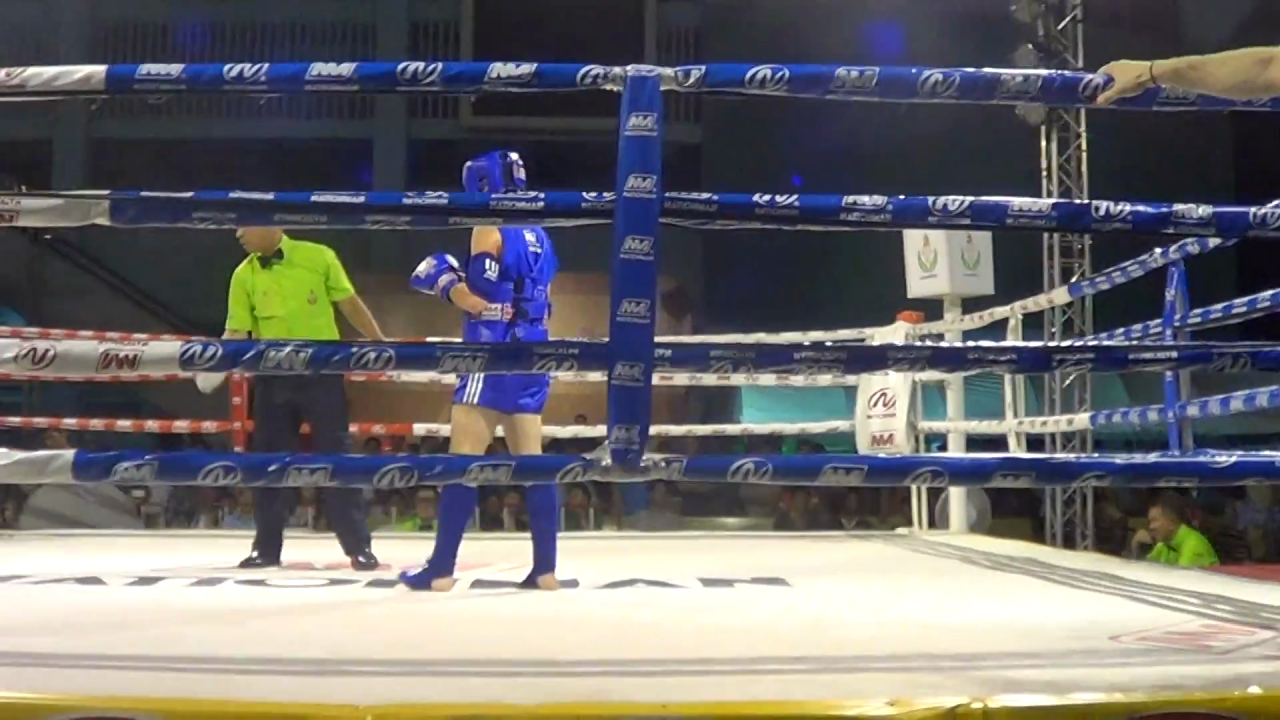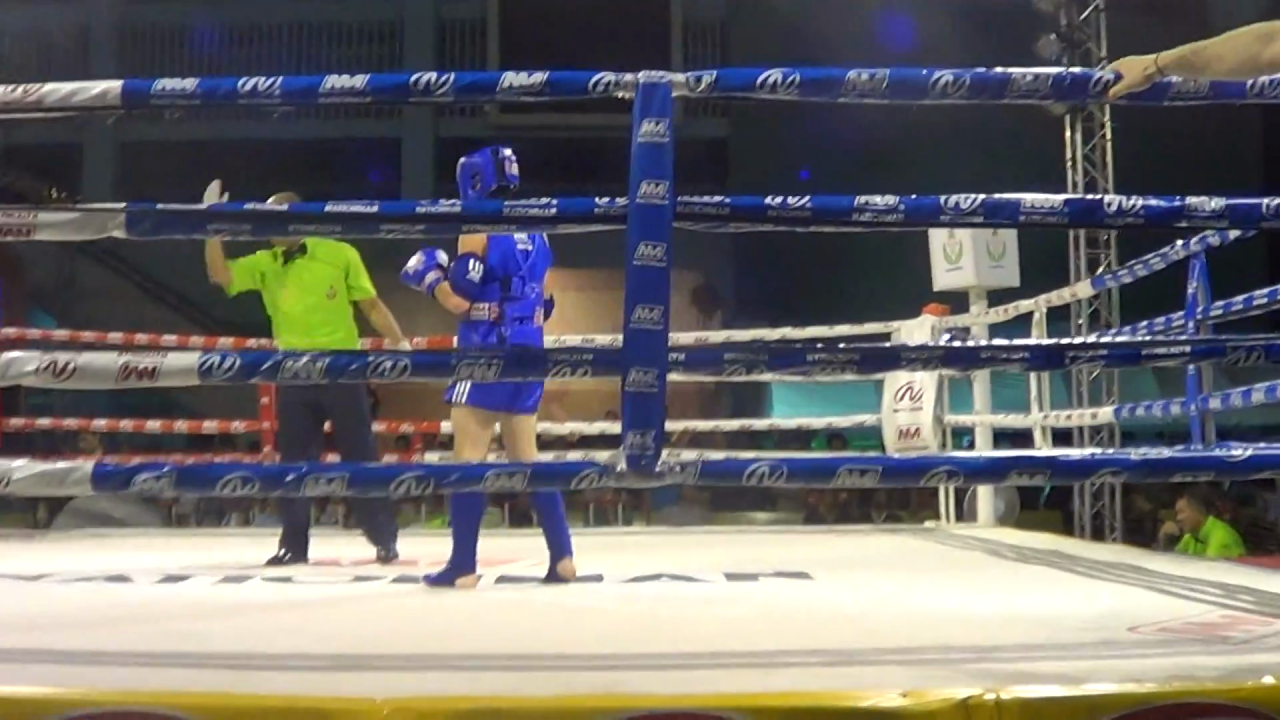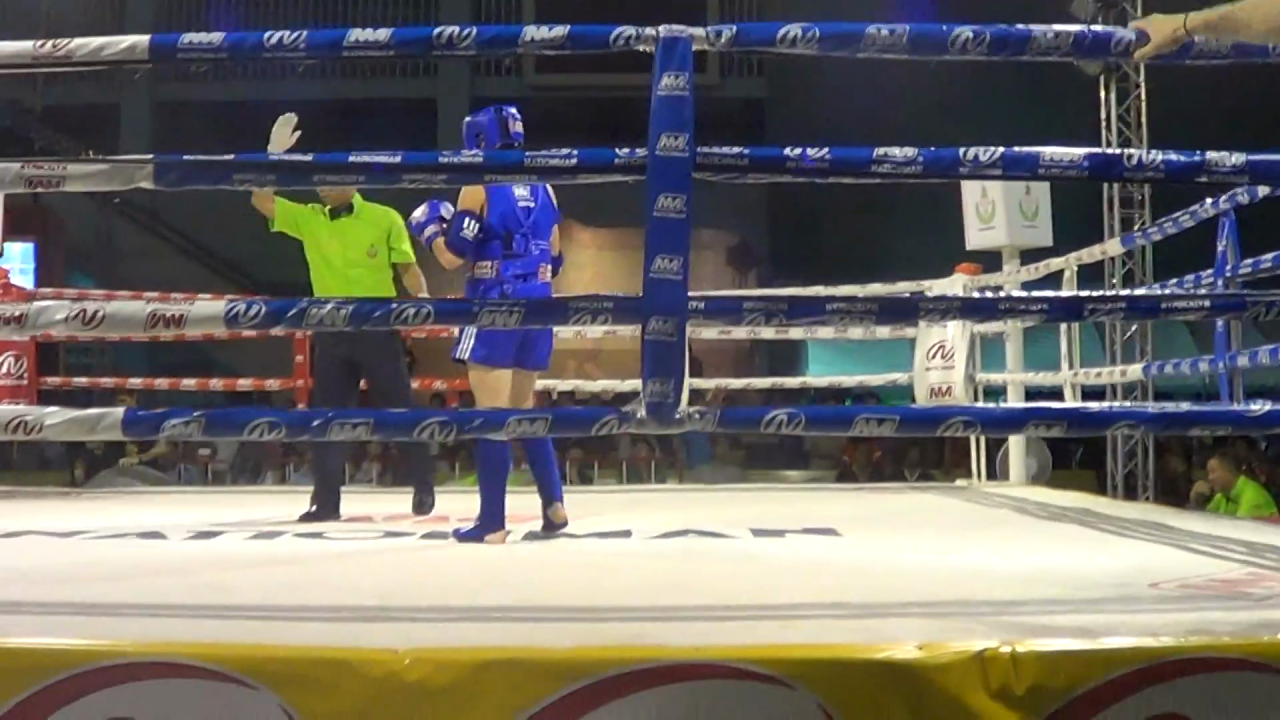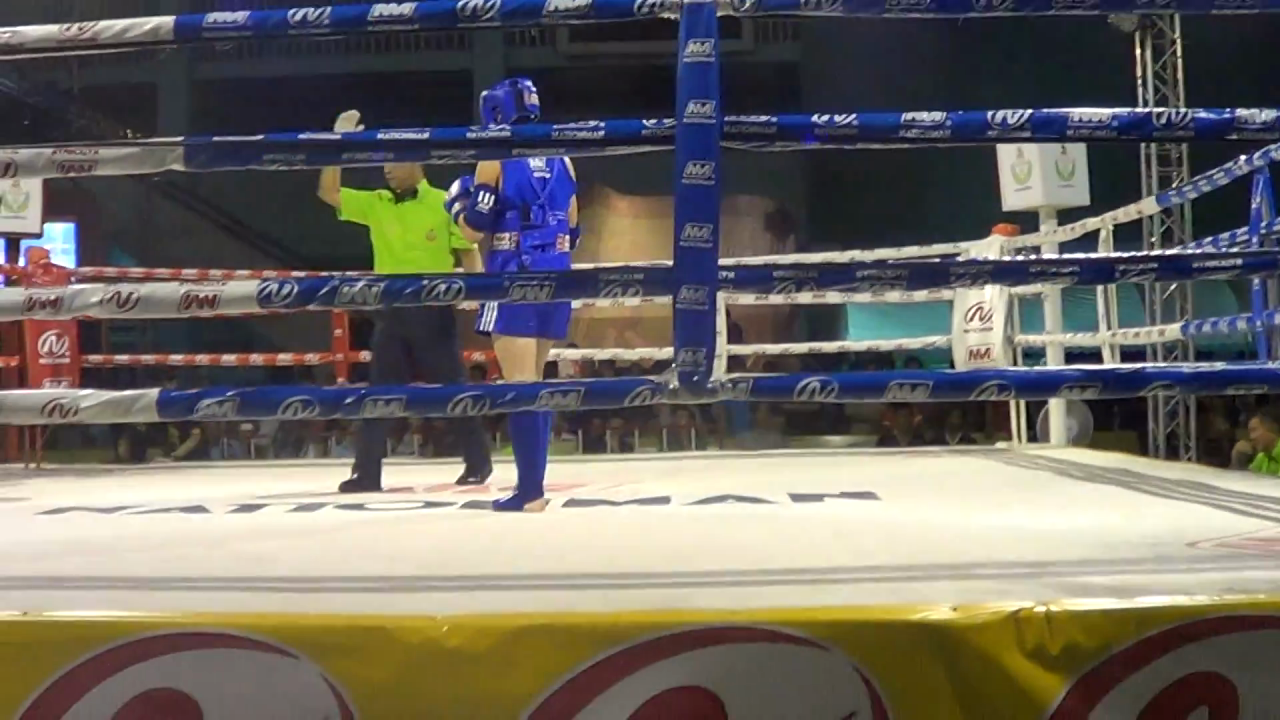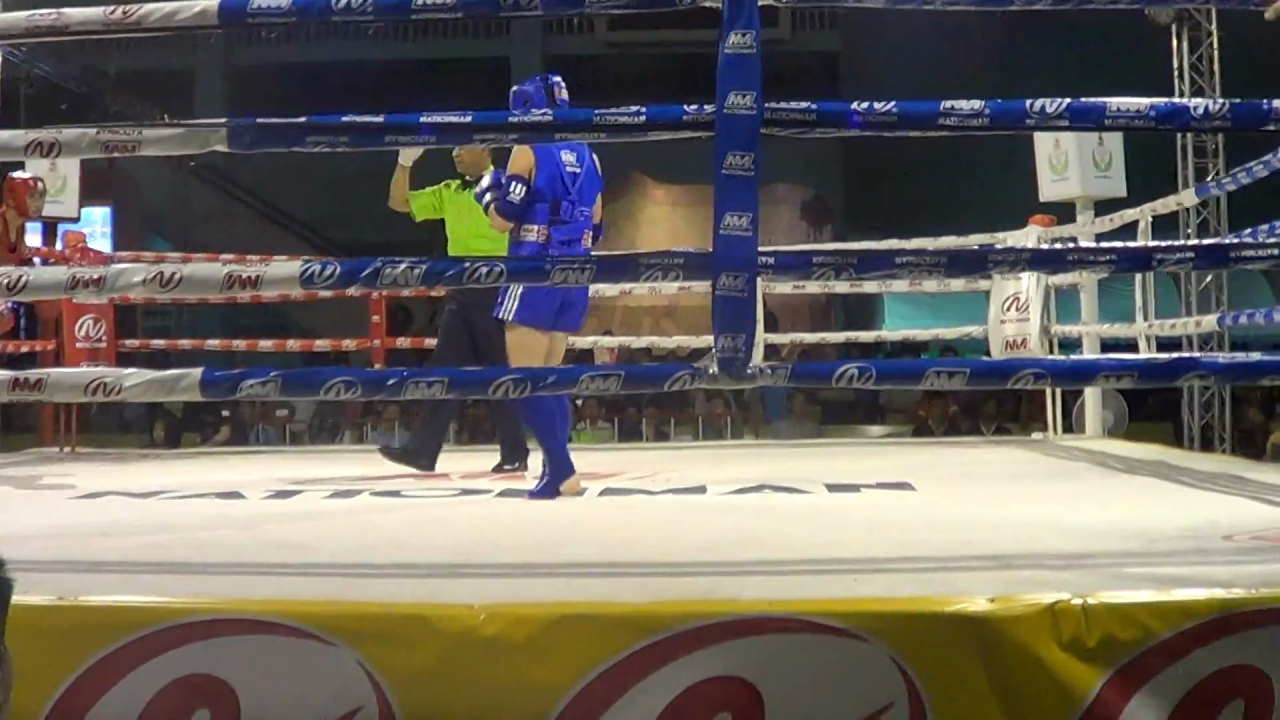
dt=0.2s
person 1, frame 1
left shoulder: (490, 228)
right shoulder: (539, 237)
left elbow: (477, 300)
left wrist: (440, 278)
left knee: (463, 461)
right knee: (532, 462)
left ankle: (441, 568)
right ankle: (545, 569)
person 1, frame 2
left shoulder: (478, 229)
right shoulder: (535, 234)
left elbow: (460, 300)
left wrist: (428, 274)
left hip: (487, 354)
left knee: (468, 460)
right knee: (527, 459)
left ankle: (463, 567)
right ankle: (562, 557)
person 1, frame 3
left shoulder: (480, 186)
right shoulder: (543, 189)
left elbow: (453, 256)
left wrist: (429, 225)
right knee: (522, 411)
left ankle: (491, 523)
right ankle: (554, 502)
person 1, frame 4
left shoulder: (496, 159)
right shoulder: (561, 160)
left elbow: (474, 229)
right elbow: (572, 228)
left wrist: (460, 201)
left hip: (514, 280)
left knee: (520, 386)
right knee: (535, 382)
left ankle: (531, 491)
right ankle: (535, 481)
person 1, frame 5
left shoulder: (528, 151)
right shoulder: (588, 156)
left elbow: (504, 219)
left wrist: (490, 193)
left ankle: (562, 472)
right ankle: (556, 471)
person 2, frame 1
left shoulder: (318, 257)
right shoulder: (244, 275)
left elbow: (350, 303)
right elbow: (237, 332)
left wrist: (381, 345)
left hip: (322, 371)
right hip: (274, 377)
left knee: (334, 457)
left ankle: (358, 545)
right ankle: (267, 547)
person 2, frame 2
left shoulder: (340, 255)
right shoulder: (263, 265)
left elbow: (371, 304)
right elbow: (221, 275)
left wrist: (399, 341)
right wrist: (213, 233)
left knee: (359, 453)
right knee: (295, 458)
left ankle: (384, 537)
right ankle: (294, 543)
person 2, frame 3
left shoulder: (385, 219)
right shoulder: (309, 220)
left elbow: (407, 268)
right elbow: (261, 201)
left wrist: (423, 300)
right wrist: (274, 152)
left hip: (377, 329)
right hip: (331, 332)
left knee: (398, 410)
left ankle: (424, 488)
right ankle: (325, 500)
person 2, frame 4
left shoulder: (446, 203)
right shoulder: (375, 205)
left elbow: (468, 252)
right elbow: (328, 193)
left hip: (434, 309)
right hip: (392, 310)
left knee: (452, 388)
right knee: (382, 391)
left ankle: (478, 462)
right ankle: (367, 471)
person 2, frame 5
right shoulder: (447, 193)
right elbow: (399, 202)
right wrist: (405, 161)
left hip: (496, 292)
right hip: (460, 294)
right knee: (444, 368)
left ankle: (514, 453)
right ankle: (422, 450)
